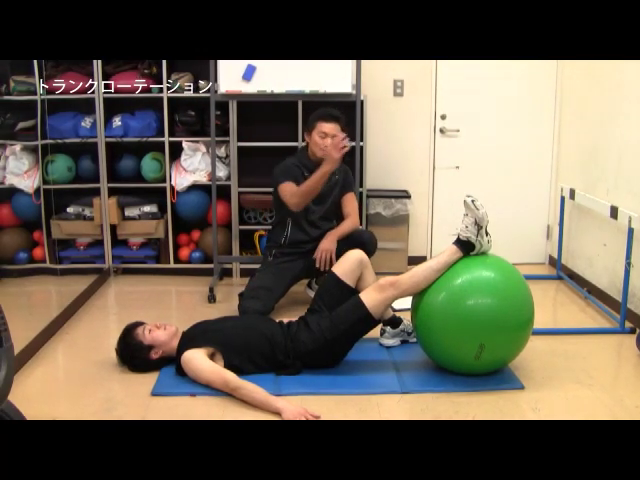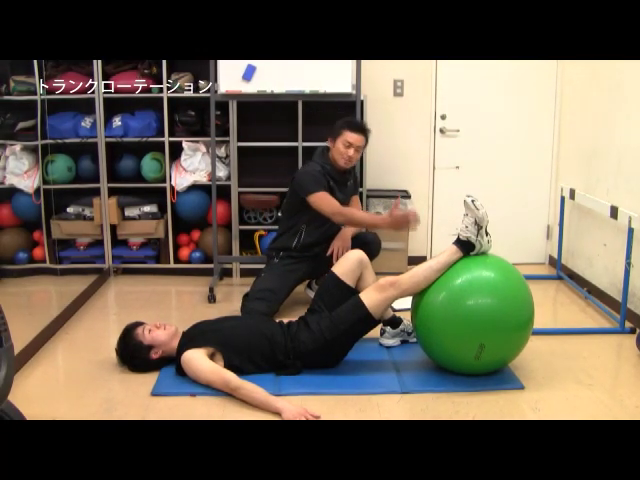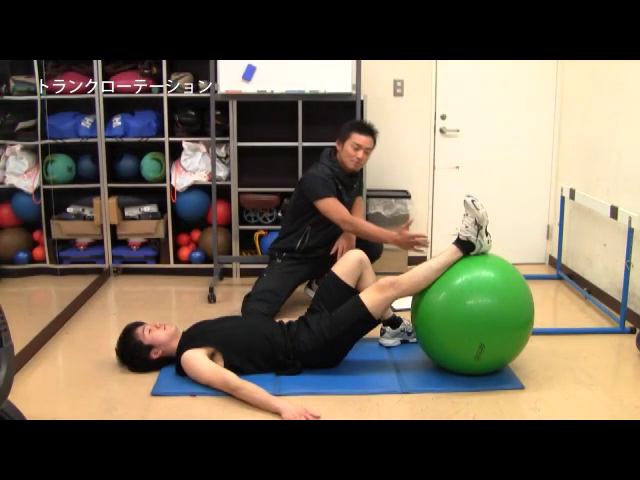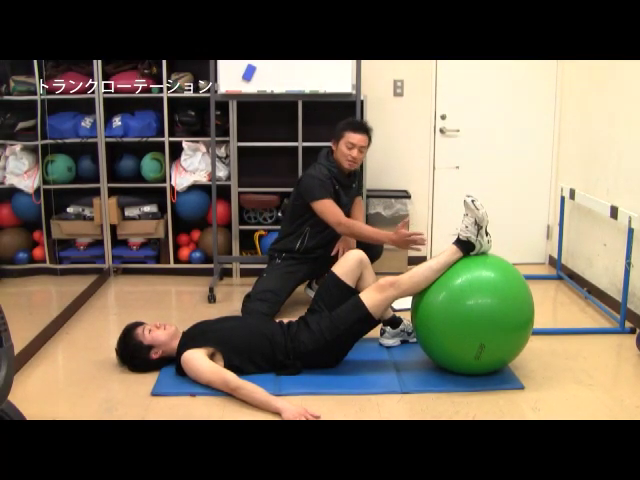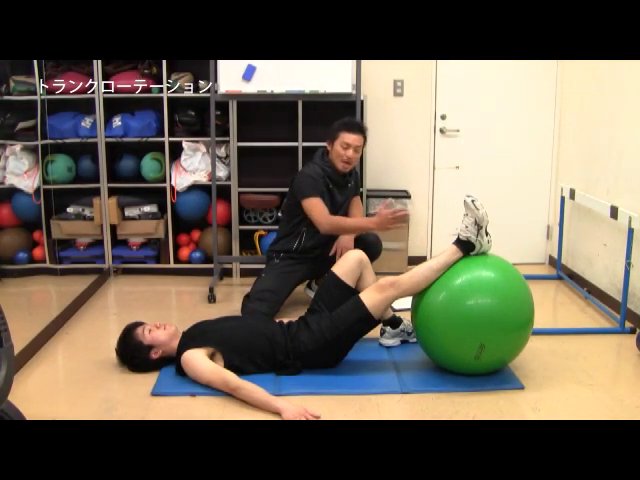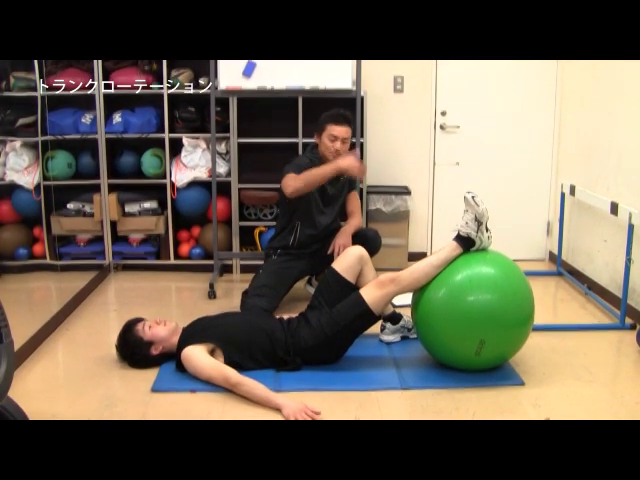
dt=0.4s
person 1, frame 1
left shoulder: (195, 333)
right shoulder: (190, 358)
right elbow: (230, 382)
right wrist: (281, 406)
left hip: (302, 328)
right hip: (310, 348)
left knee: (357, 257)
right knee: (388, 285)
right ankle: (465, 244)
person 1, frame 2
left shoulder: (194, 333)
right shoulder: (190, 358)
right elbow: (231, 383)
right wrist: (281, 406)
left hip: (302, 327)
right hip: (309, 348)
left knee: (358, 256)
right knee: (388, 285)
right ankle: (465, 245)
person 1, frame 3
left shoulder: (194, 333)
right shoulder: (190, 359)
right elbow: (230, 383)
right wrist: (281, 406)
left hip: (302, 328)
right hip: (309, 348)
left knee: (357, 257)
right knee: (388, 286)
right ankle: (465, 244)
person 1, frame 4
left shoulder: (195, 333)
right shoulder: (190, 359)
right elbow: (231, 383)
right wrist: (281, 406)
left hip: (302, 328)
right hip: (309, 349)
left knee: (357, 257)
right knee: (388, 285)
right ankle: (465, 244)
person 1, frame 5
left shoulder: (194, 333)
right shoulder: (190, 359)
right elbow: (230, 383)
right wrist: (282, 406)
left hip: (303, 328)
right hip: (310, 348)
left knee: (357, 257)
right knee: (388, 286)
right ankle: (465, 244)
person 1, frame 6
left shoulder: (194, 329)
right shoulder: (190, 354)
right elbow: (231, 379)
right wrist: (281, 402)
left hip: (302, 324)
right hip: (310, 344)
left knee: (358, 252)
right knee: (387, 281)
left ankle: (393, 323)
right ankle: (465, 240)
person 2, frame 1
left shoulder: (341, 172)
right shoulder: (287, 168)
left elbow: (352, 218)
right elbow: (296, 203)
left wrist: (332, 236)
right wrist: (327, 167)
left hip: (322, 247)
right hip: (286, 252)
left knee: (366, 240)
right knee: (250, 309)
left ankle: (323, 283)
person 2, frame 2
left shoulder: (350, 174)
right shoulder: (309, 174)
left elbow: (355, 216)
right elbow: (338, 214)
left wrist: (346, 233)
right wrist: (386, 221)
left hip: (325, 248)
right hip: (290, 254)
left knee: (371, 243)
right knee: (254, 312)
left ankle: (322, 283)
person 2, frame 3
left shoulder: (354, 174)
right shoulder: (318, 177)
left elbow: (356, 217)
right elbow: (346, 221)
left wrist: (349, 234)
right wrist: (395, 238)
left hip: (327, 249)
right hip: (293, 255)
left knee: (372, 246)
right knee: (256, 312)
left ankle: (322, 283)
person 2, frame 4
left shoulder: (353, 174)
right shoulder: (315, 178)
left elbow: (356, 219)
right elbow: (341, 225)
left wrist: (351, 236)
right wrist: (391, 238)
left hip: (326, 249)
right hip: (293, 255)
left knee: (373, 247)
right knee: (256, 313)
left ankle: (321, 284)
person 2, frame 5
left shoulder: (351, 175)
right shoulder: (310, 177)
left elbow: (356, 217)
right elbow: (324, 223)
left wrist: (348, 234)
right wrist: (374, 222)
left hip: (326, 249)
right hip: (292, 255)
left knee: (371, 244)
right knee: (255, 313)
left ankle: (322, 284)
person 2, frame 6
left shoulder: (345, 170)
right shoulder: (301, 165)
left elbow: (356, 216)
right elbow: (291, 189)
left wrist: (347, 231)
right wrist: (338, 166)
left hip: (325, 244)
right hip: (289, 251)
left knee: (370, 239)
right knee: (252, 308)
